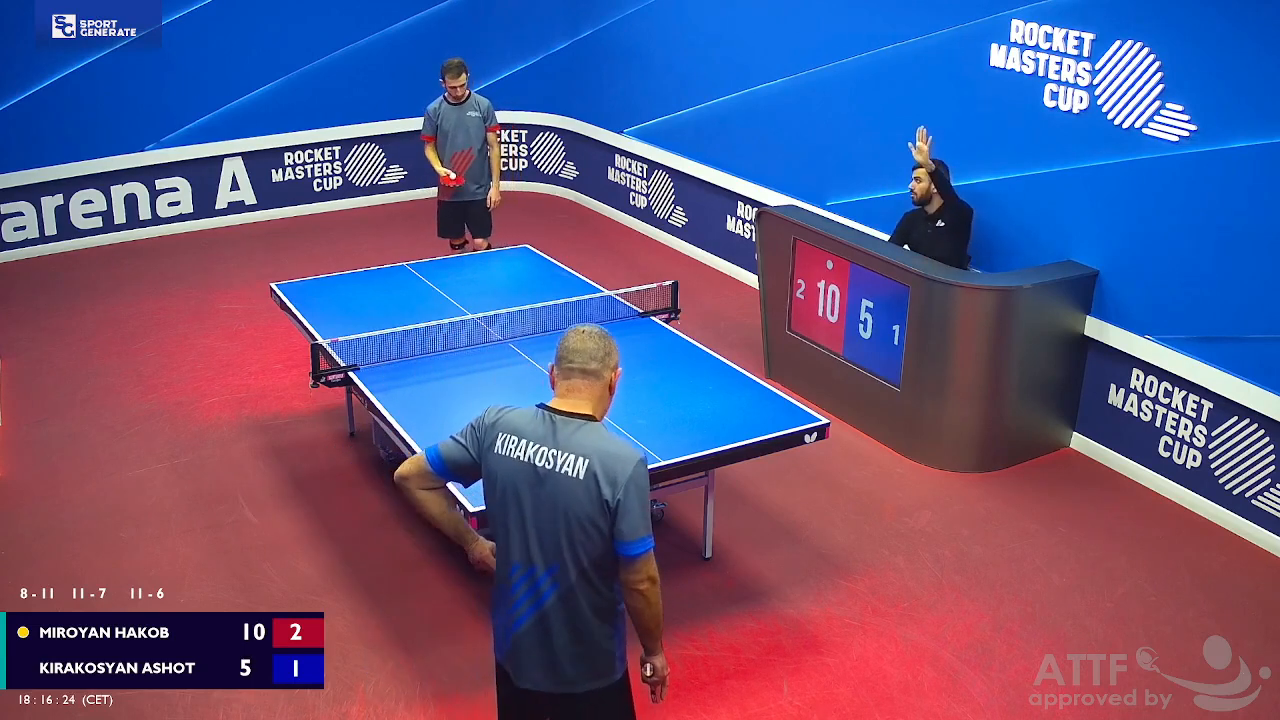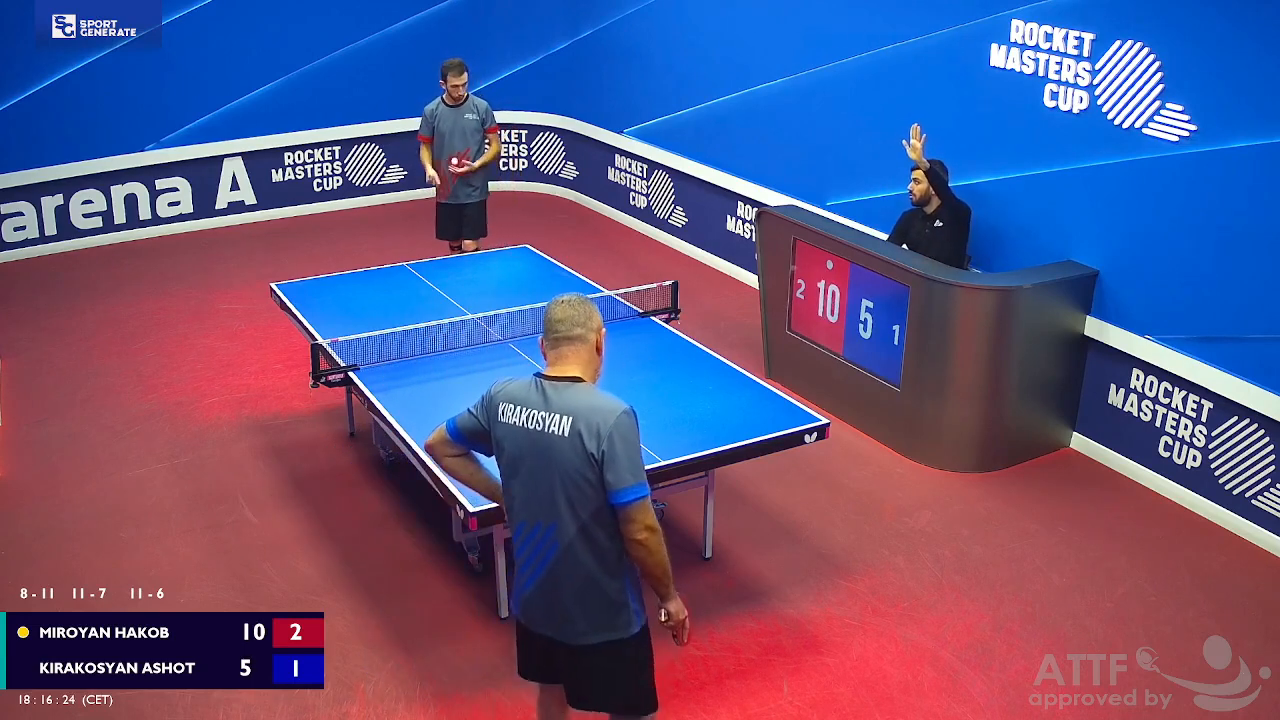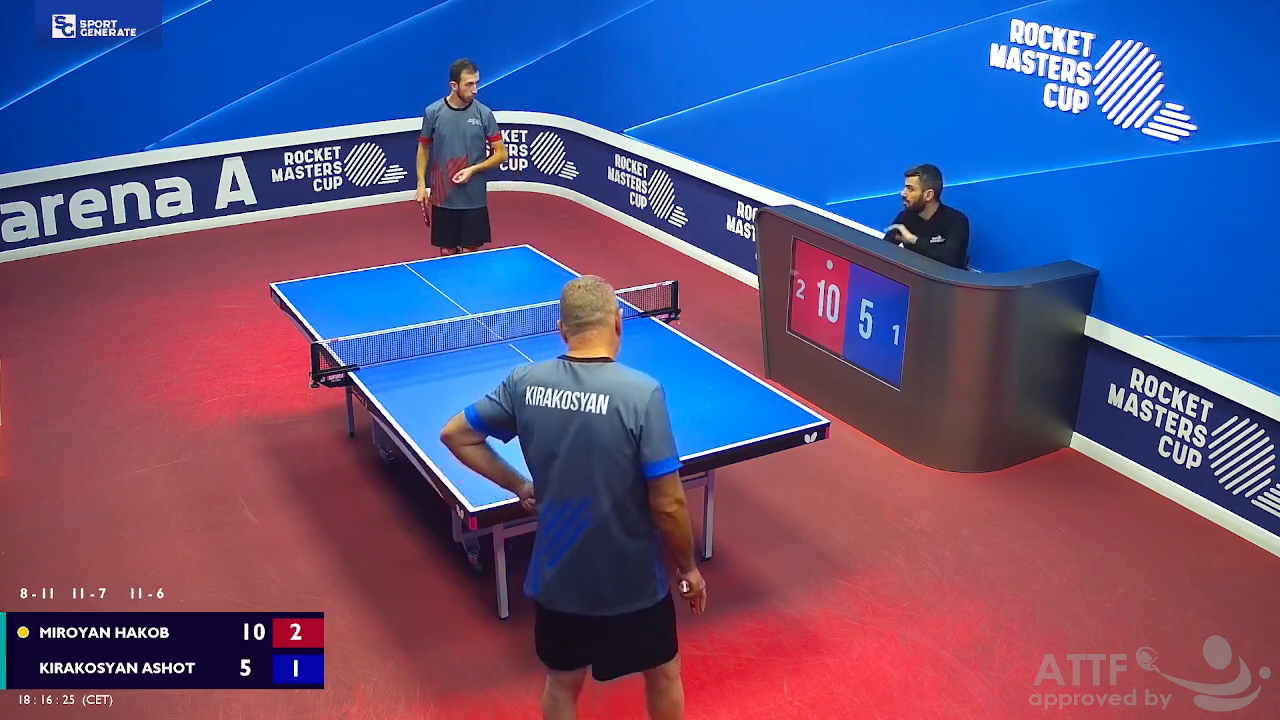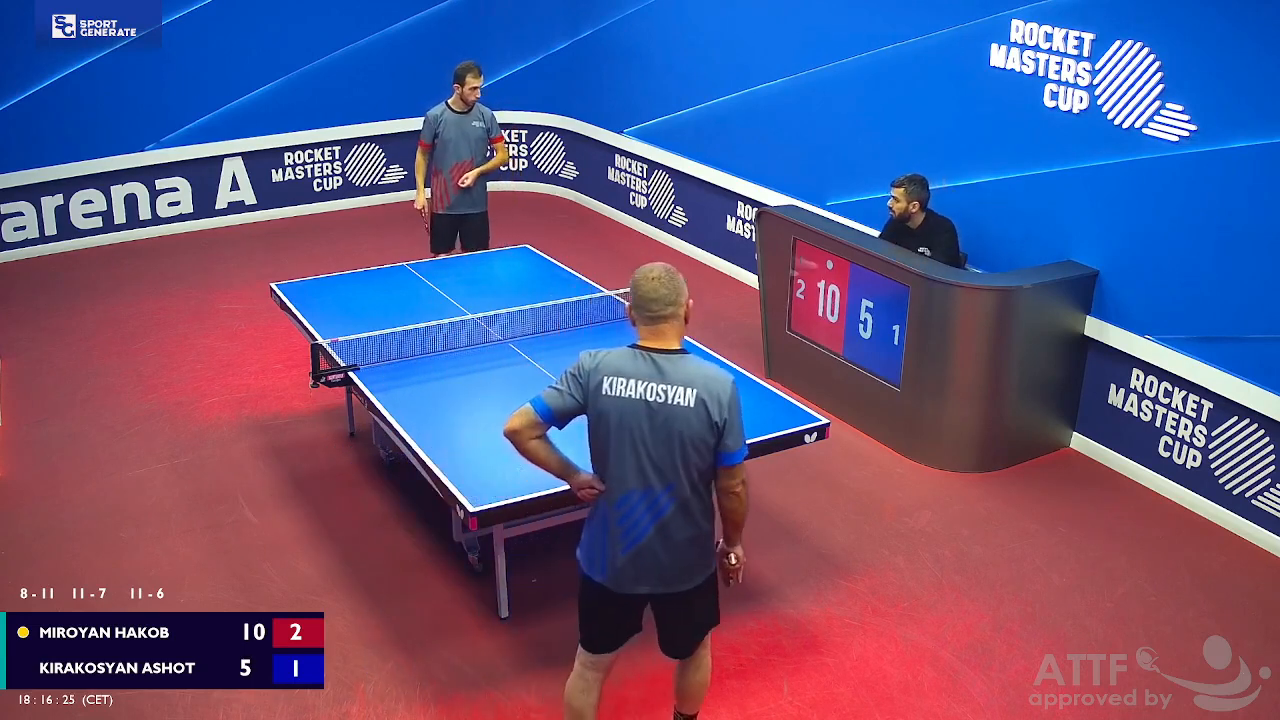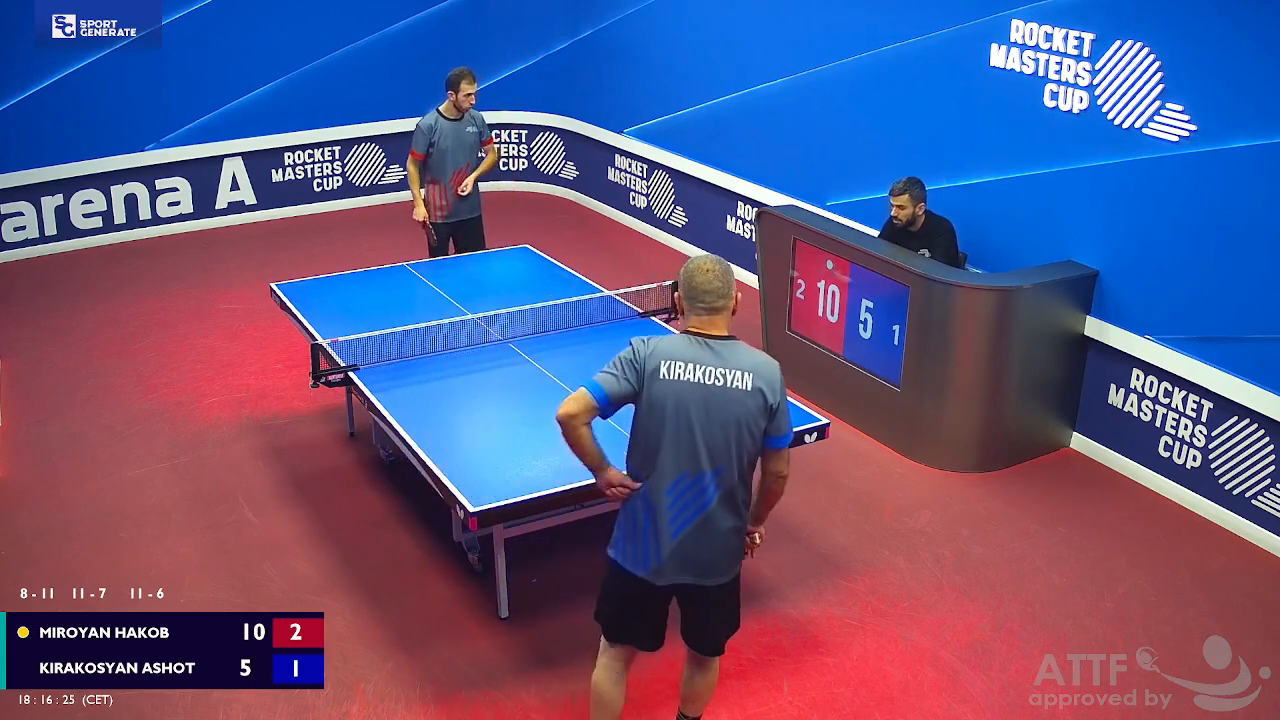
dt=0.4s
person 1, frame 1
left shoulder: (495, 425)
right shoulder: (622, 462)
left elbow: (411, 476)
right elbow: (640, 582)
left wrist: (472, 542)
right wrist: (654, 651)
left hip: (514, 637)
right hip: (587, 658)
person 1, frame 2
left shoulder: (501, 397)
right shoulder: (610, 417)
left elbow: (438, 446)
right elbow: (640, 531)
right wrist: (668, 596)
left hip: (534, 598)
right hip: (604, 611)
person 1, frame 3
left shoulder: (525, 382)
right shoulder: (642, 394)
left elbow: (455, 435)
right elbow: (668, 503)
right wrist: (688, 567)
left hip: (556, 576)
right hip: (632, 581)
left knee: (562, 683)
right knee: (662, 673)
person 1, frame 4
left shoulder: (594, 368)
right shoulder: (718, 384)
left elbow: (518, 429)
right elbow: (732, 487)
left wrist: (573, 476)
right wrist: (732, 544)
left hip: (608, 556)
right hip: (686, 558)
left knee: (590, 665)
right knee: (693, 653)
person 1, frame 5
left shoulder: (645, 354)
right shoulder: (765, 372)
left elbow: (570, 415)
right elbow: (777, 472)
left wrist: (604, 473)
right wrist: (754, 523)
left hip: (641, 547)
right hip: (716, 552)
left knee: (615, 654)
right knee: (704, 656)
person 2, frame 1
left shoulder: (483, 105)
right shoulder: (434, 110)
left elbow: (494, 147)
right elbow: (429, 146)
left wrist: (495, 186)
right wrist: (439, 169)
left hip: (478, 190)
right hip: (449, 191)
left knee: (481, 244)
right knee: (456, 245)
person 2, frame 2
left shoulder: (481, 108)
right shoulder: (431, 111)
left elbow: (496, 145)
right elbow: (425, 146)
left wrist: (476, 165)
right wrist: (429, 169)
left hip: (474, 192)
right hip: (446, 193)
left knee: (469, 247)
right knee: (455, 247)
person 2, frame 3
left shoulder: (484, 114)
right shoulder: (433, 112)
left elbow: (501, 154)
right elbow: (424, 148)
left wrist: (472, 170)
right wrist: (421, 183)
left hip: (473, 200)
right hip: (443, 199)
left knee: (470, 253)
right knee: (447, 252)
person 2, frame 4
left shoulder: (486, 116)
right shoulder: (435, 116)
left elbow: (502, 154)
right elbow: (422, 155)
left wrist: (477, 172)
right wrist: (420, 192)
left hip: (475, 204)
right hip: (443, 204)
right knee: (442, 258)
person 2, frame 5
left shoulder: (476, 119)
right shoulder: (427, 125)
left elbow: (491, 154)
right elbow: (412, 165)
left wrist: (473, 177)
right wrist: (418, 203)
left hip: (470, 209)
right hip: (438, 212)
